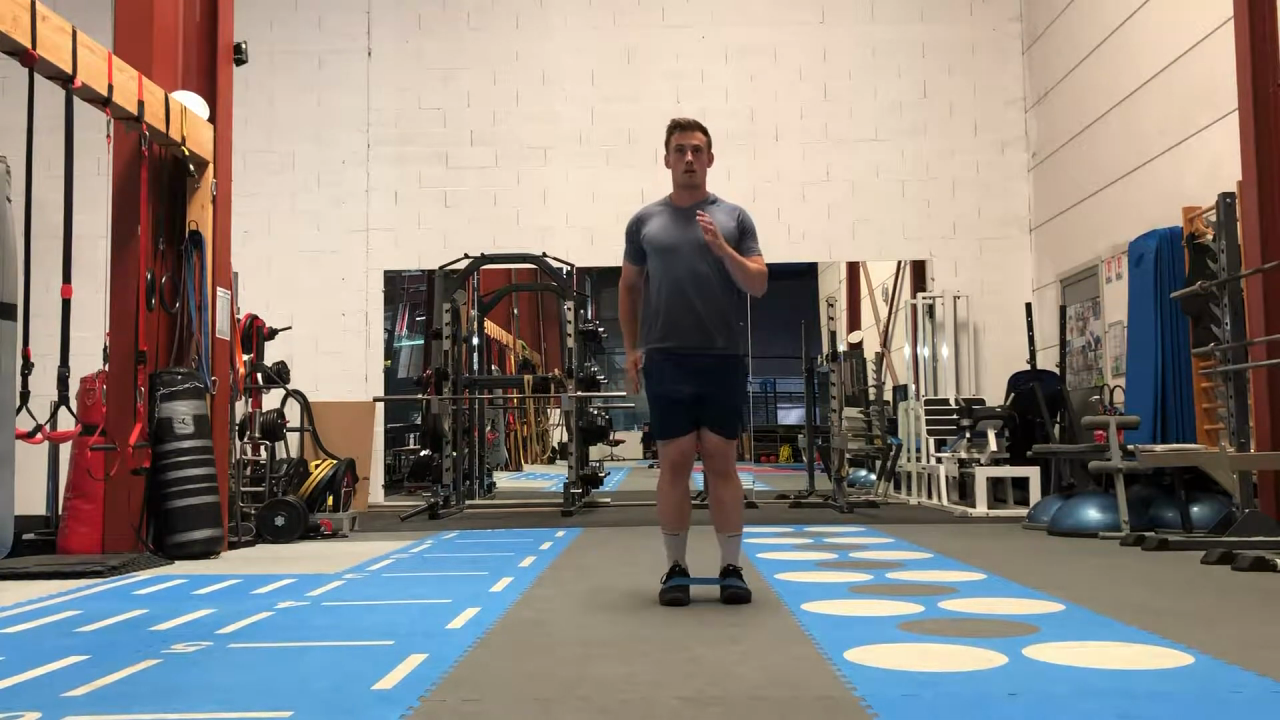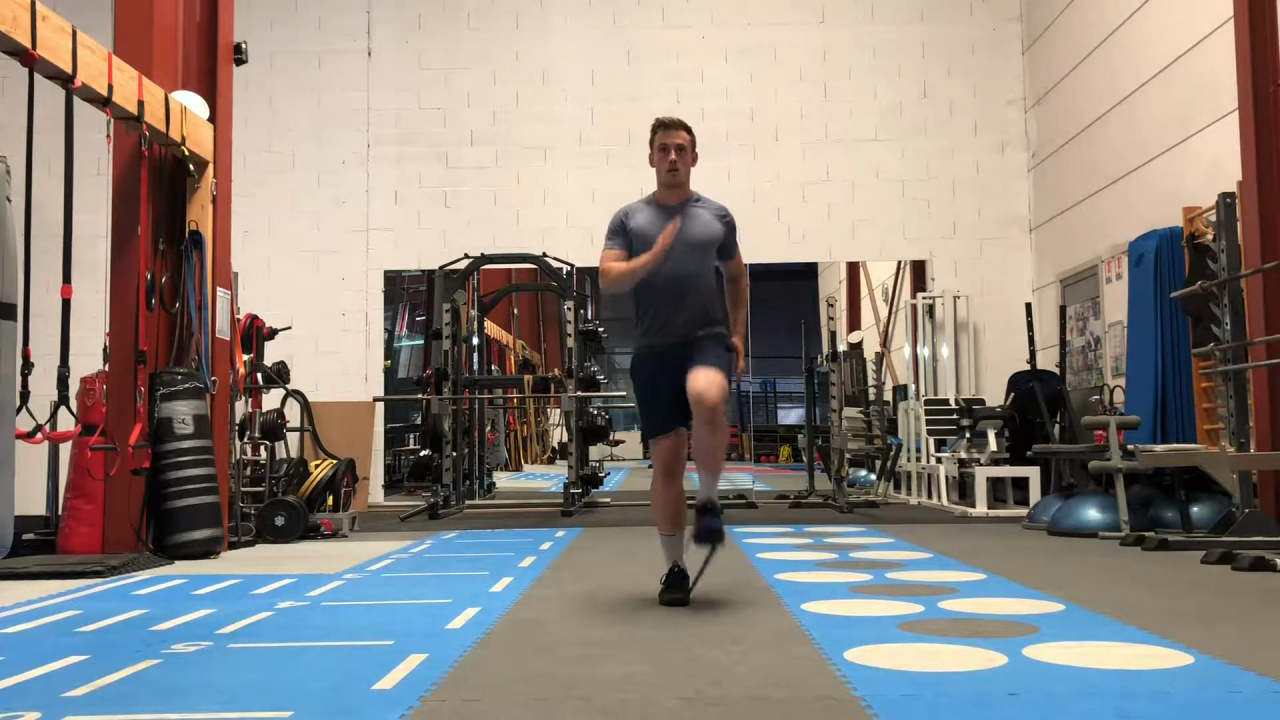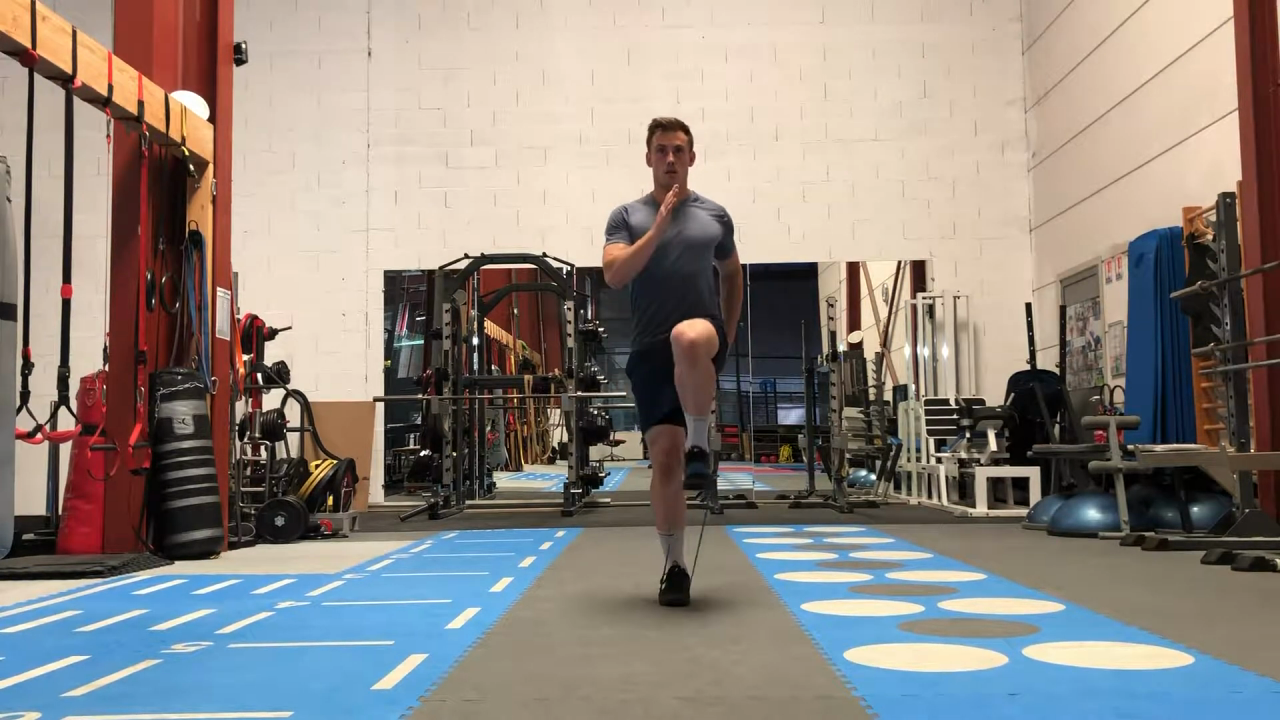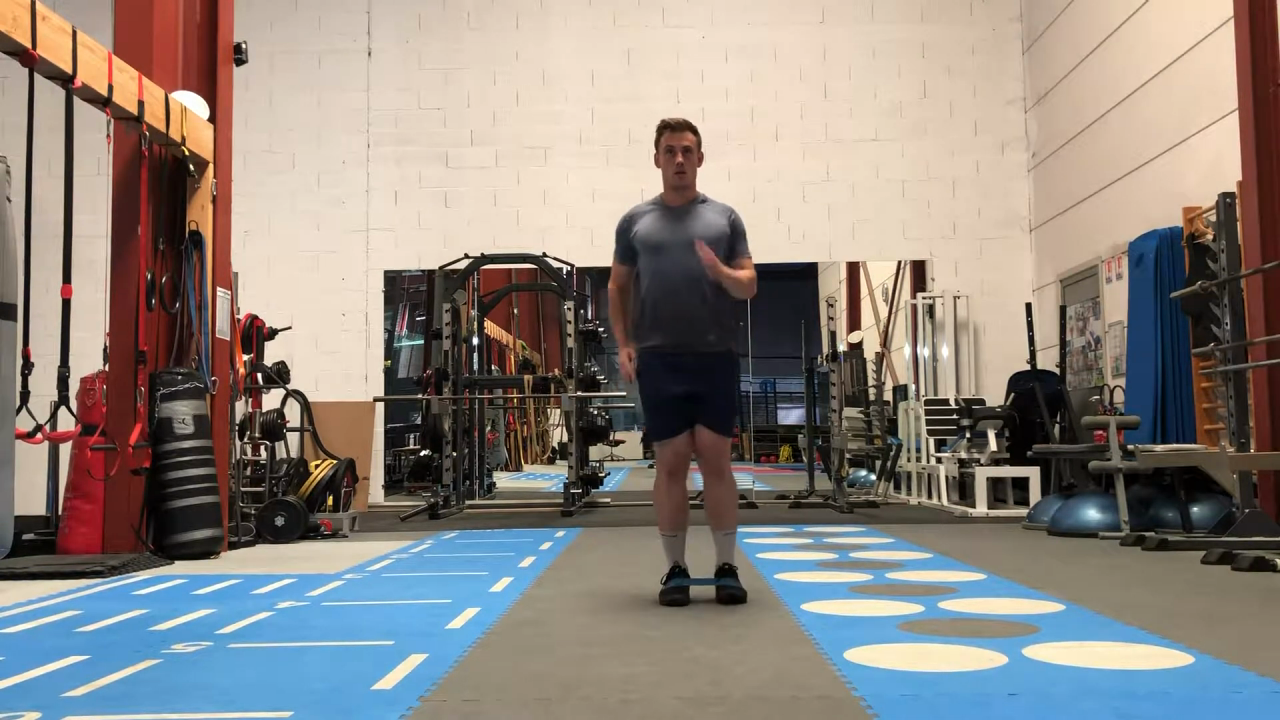
dt=0.5s
person 1, frame 1
left shoulder: (734, 217)
right shoulder: (644, 221)
left elbow: (758, 282)
right elbow: (629, 287)
left wrist: (724, 249)
right wrist: (631, 348)
left hip: (722, 358)
right hip: (666, 360)
left knee: (721, 461)
right knee: (674, 461)
left ankle: (730, 568)
right ankle: (676, 569)
person 1, frame 2
left shoulder: (718, 215)
right shoulder: (629, 217)
left elbow: (736, 276)
right elbow: (608, 277)
left wrist: (738, 333)
right wrist: (654, 254)
left hip: (707, 340)
right hip: (654, 352)
left knee: (707, 399)
right knee: (666, 462)
left ankle: (708, 499)
right ankle: (674, 568)
person 1, frame 3
left shoulder: (715, 215)
right shoulder: (626, 215)
left elbow: (732, 274)
right elbow: (614, 273)
left wrist: (729, 329)
right wrist: (658, 229)
left hip: (701, 332)
right hip: (650, 349)
left knee: (689, 344)
right knee: (663, 457)
left ankle: (698, 449)
right ankle: (674, 567)
person 1, frame 4
left shoulder: (724, 217)
right shoulder: (635, 221)
left elbow: (749, 279)
right elbow: (618, 286)
left wrist: (723, 274)
right wrist: (624, 345)
left hip: (715, 356)
right hip: (659, 361)
left knee: (715, 461)
right knee: (671, 463)
left ankle: (726, 567)
right ankle: (675, 568)
